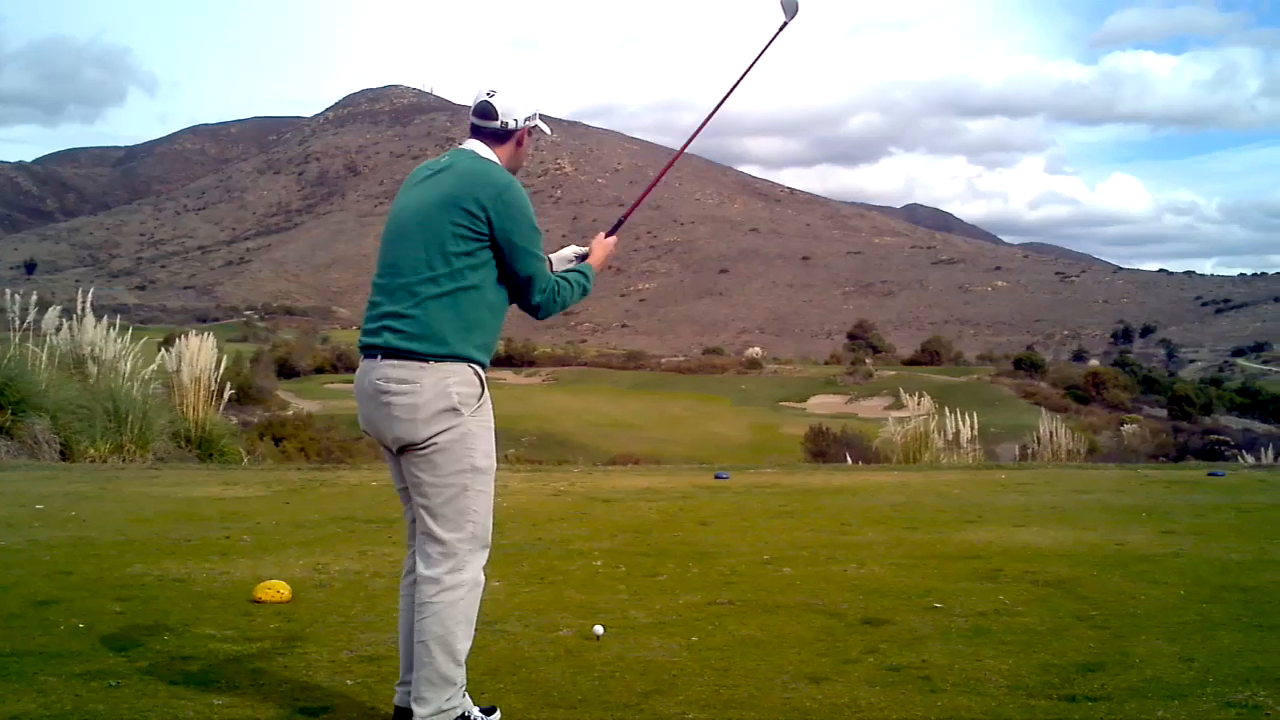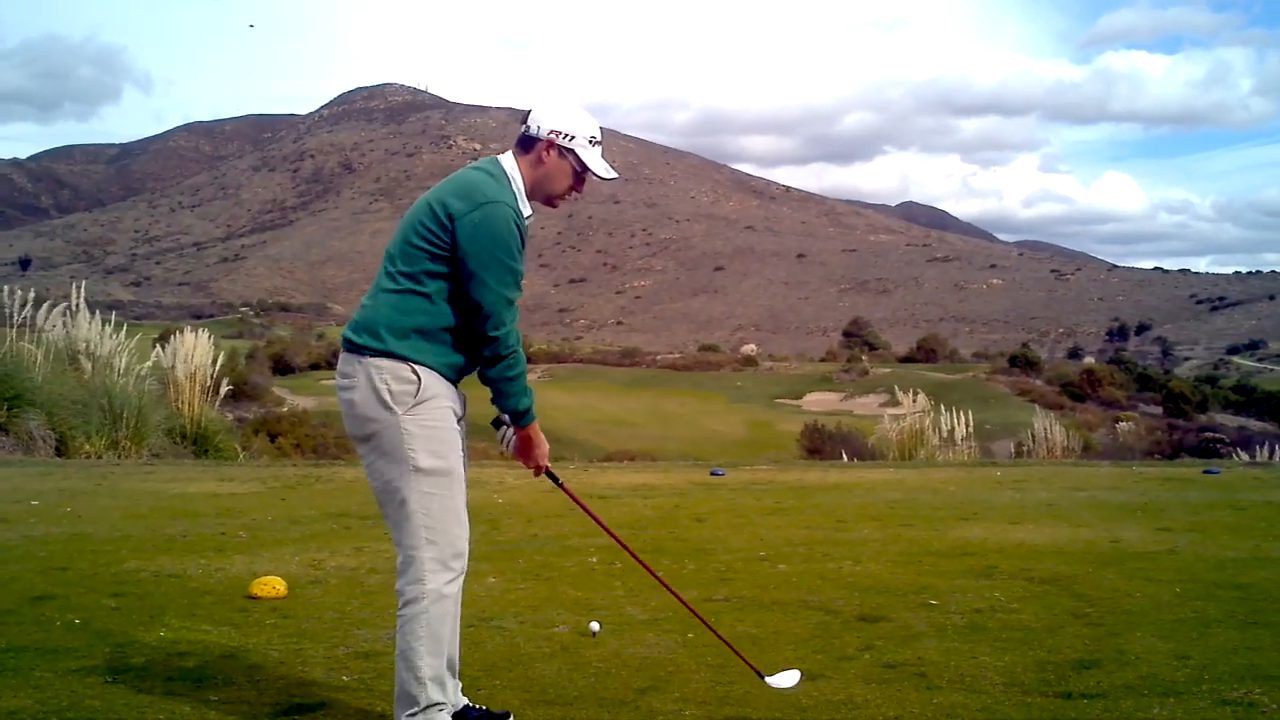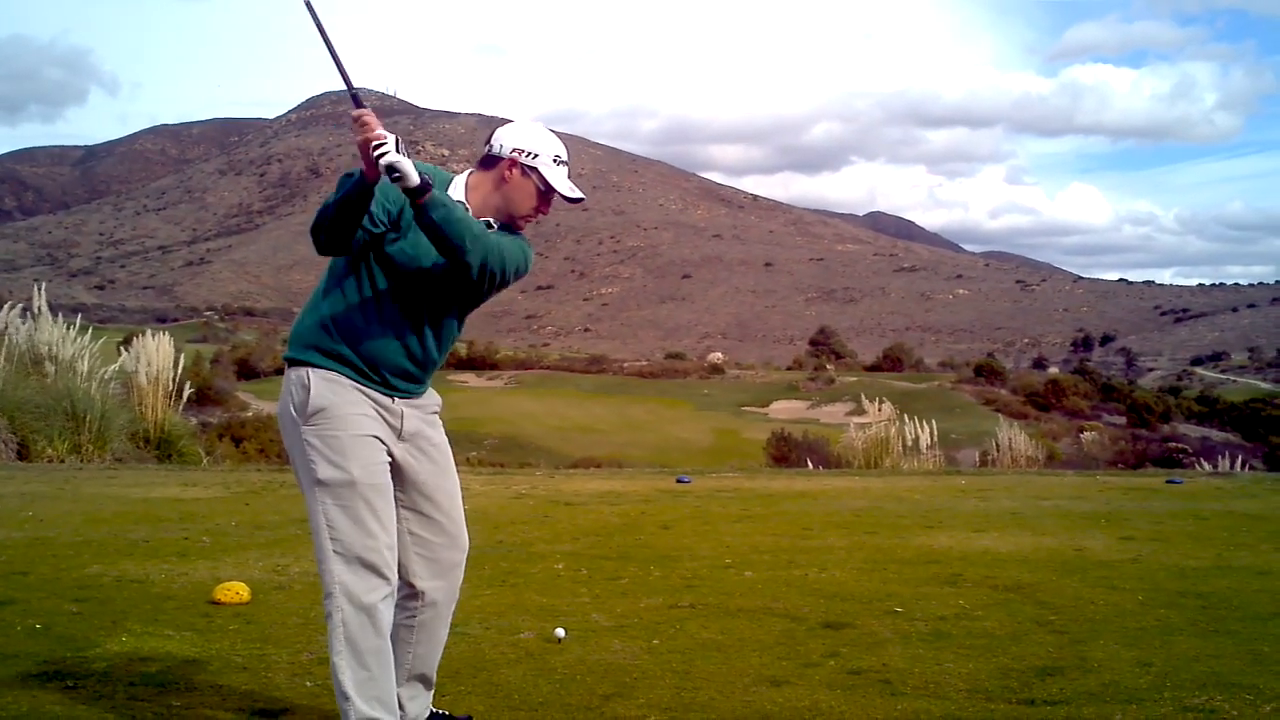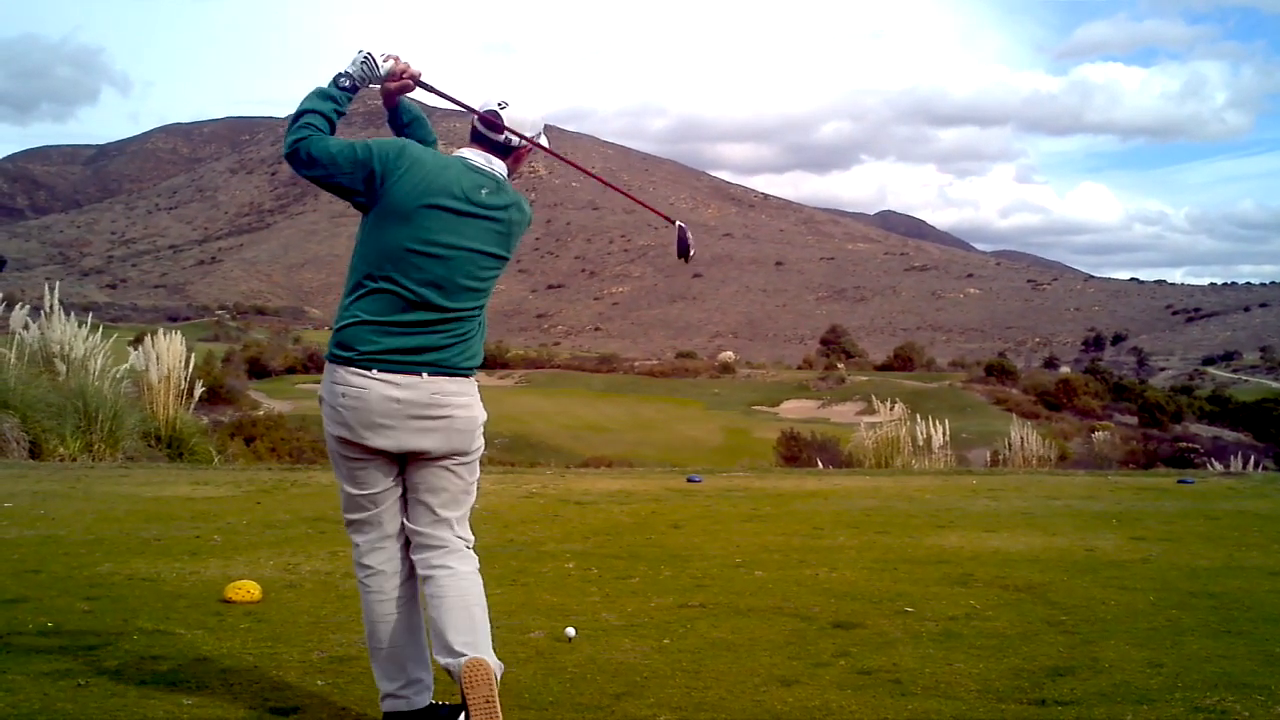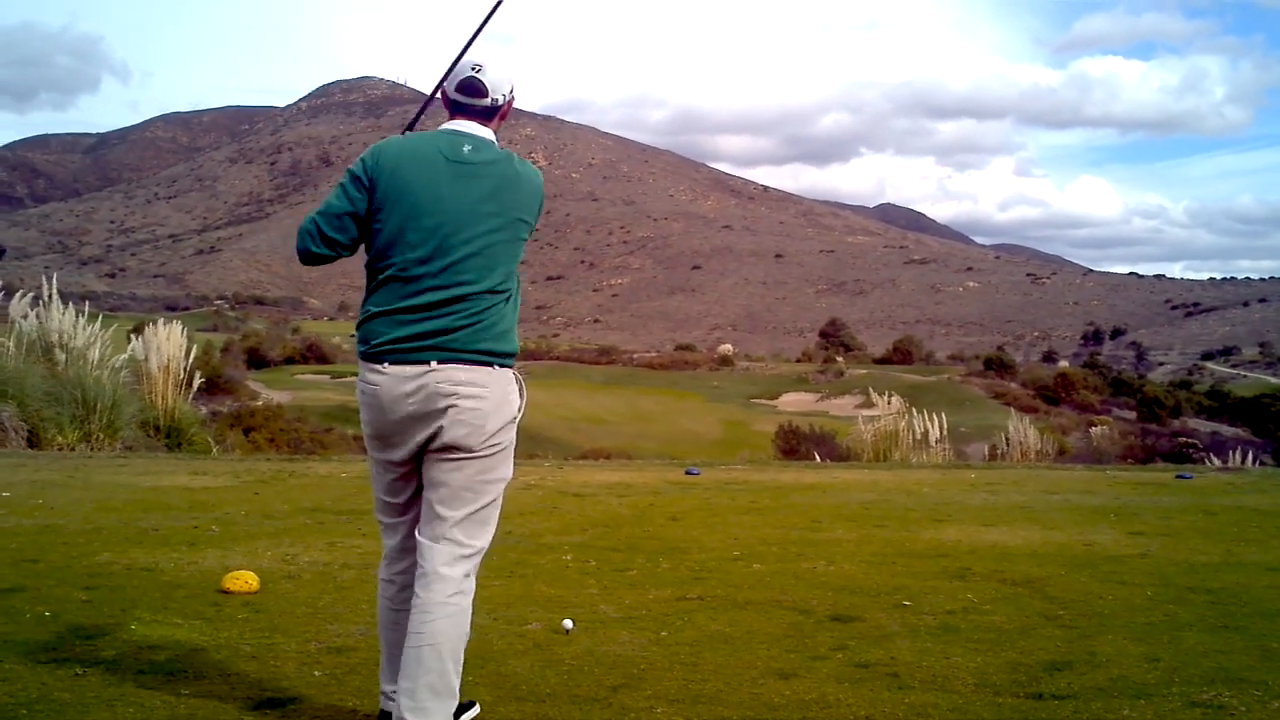
dt=1s
person 1, frame 1
left shoulder: (422, 179)
right shoulder: (498, 188)
right elbow: (543, 300)
left wrist: (546, 260)
right wrist: (591, 266)
left hip: (382, 379)
right hip: (439, 384)
left knee: (430, 545)
right knee: (454, 555)
person 1, frame 2
left shoulder: (484, 189)
right shoulder: (490, 204)
left elbow: (477, 318)
right elbow: (494, 328)
left wrist: (507, 412)
right wrist: (526, 422)
left hip: (414, 378)
right hip: (398, 379)
left knee: (443, 550)
right knee: (434, 556)
person 1, frame 3
left shoulder: (509, 248)
right shoulder: (391, 191)
left elbow: (468, 250)
right elbow: (330, 237)
left wrist: (412, 181)
right wrist: (365, 176)
left hip: (411, 404)
right hip: (333, 390)
left knee: (439, 559)
right knee: (363, 572)
person 1, frame 4
left shoulder: (400, 164)
right shoulder: (514, 214)
left elbow: (300, 146)
left wrist: (352, 77)
right wrist: (397, 101)
left hip: (355, 387)
right hip: (444, 399)
left knee: (380, 549)
right knee: (445, 545)
right ankle: (473, 664)
person 1, frame 5
left shoulder: (387, 160)
right shoulder: (527, 182)
left elbow: (313, 246)
left hip: (387, 380)
right hip: (477, 386)
left knee: (403, 550)
right knee: (450, 562)
